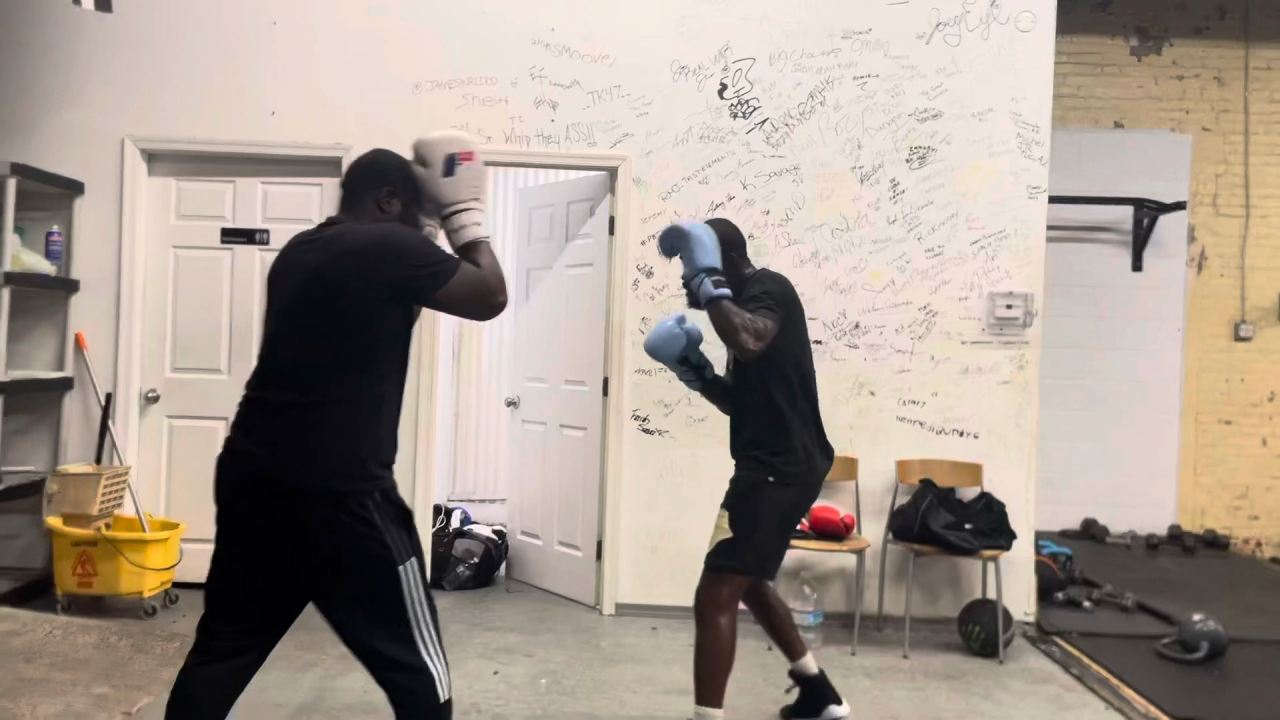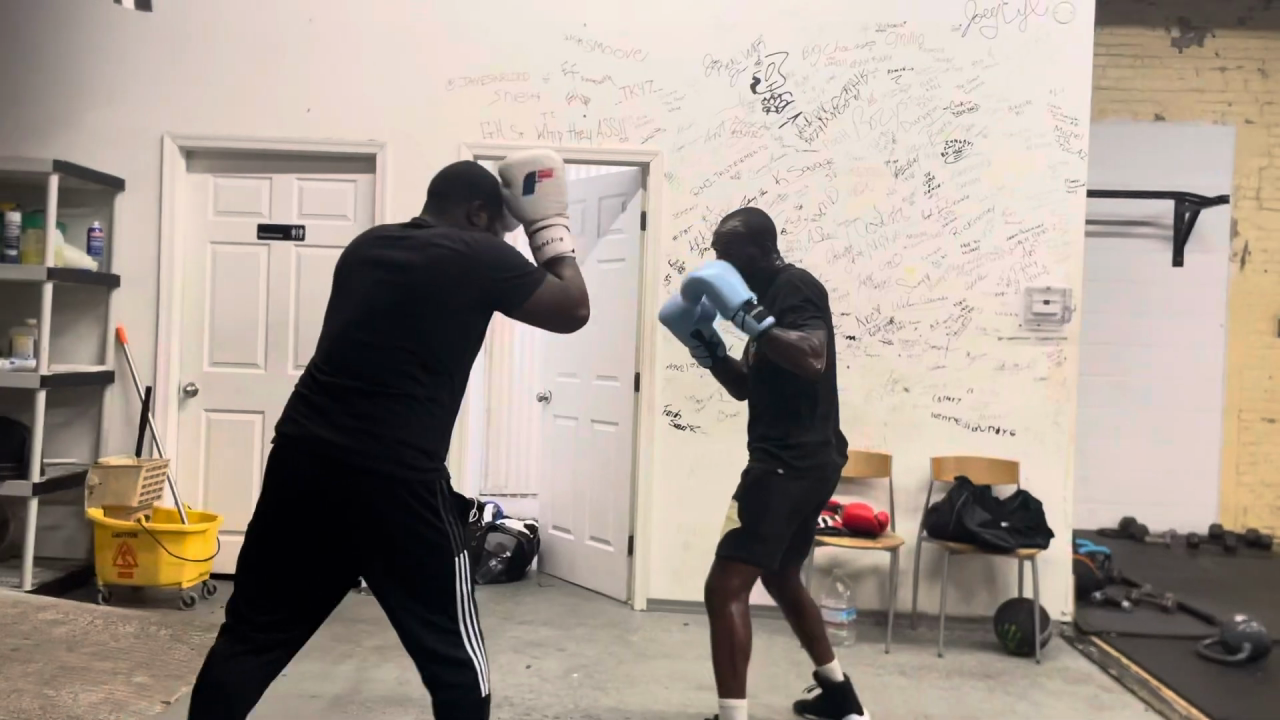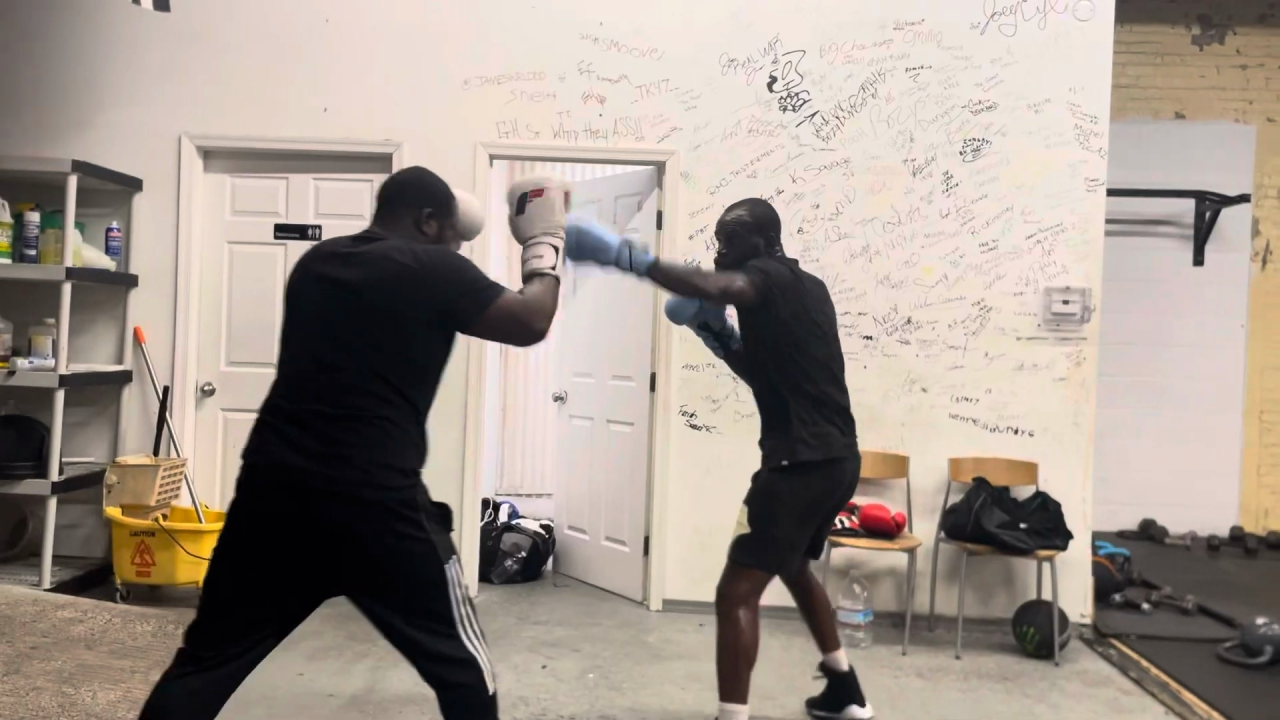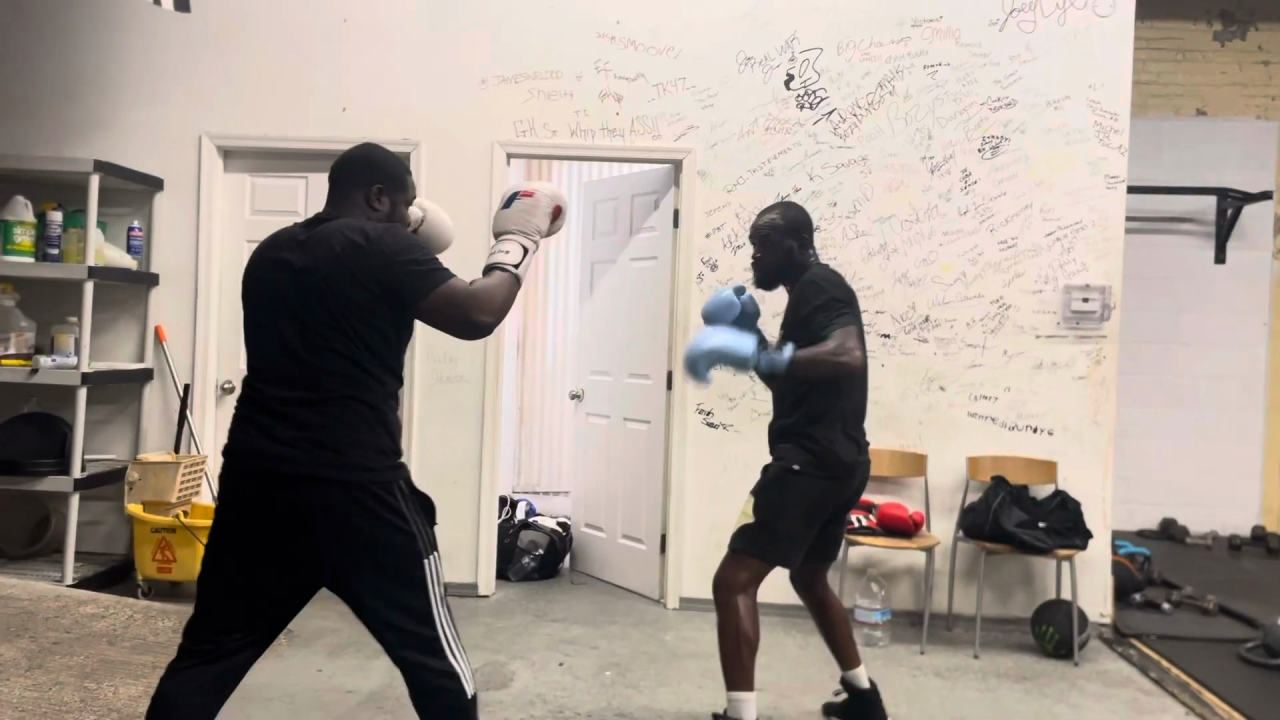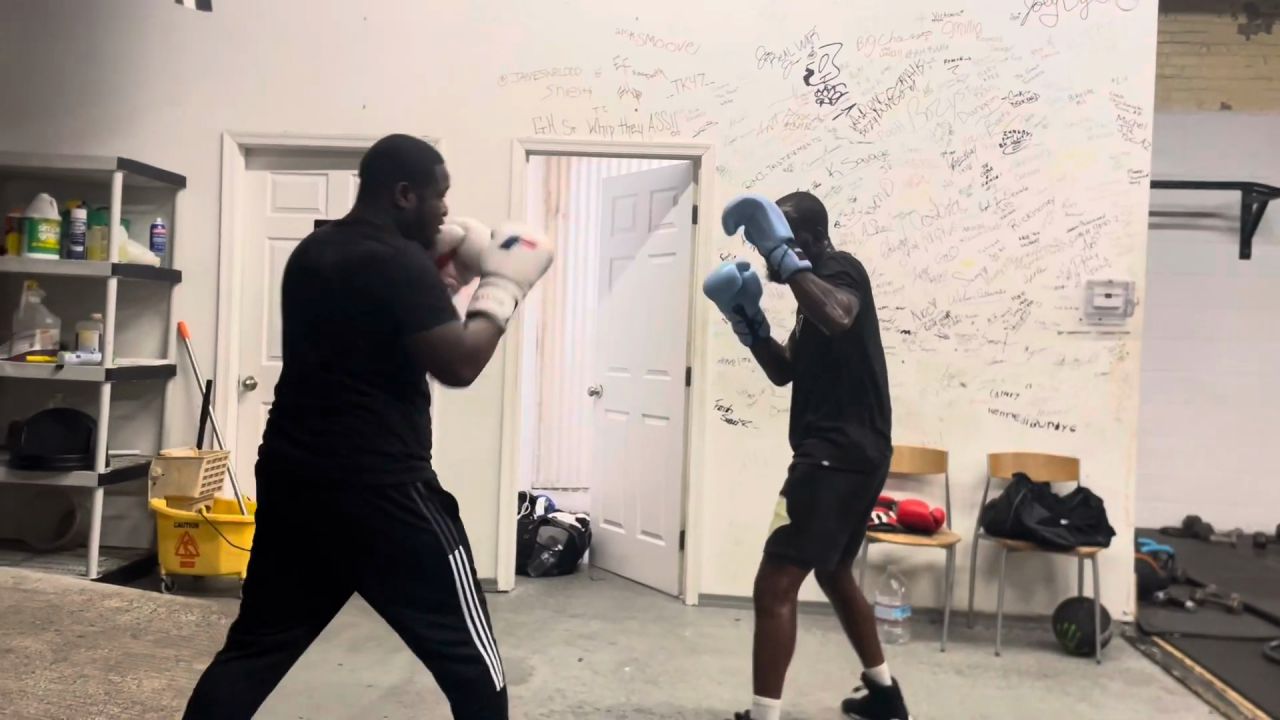
dt=0.3s
person 1, frame 1
left shoulder: (299, 251)
right shoulder: (390, 248)
right elbow: (490, 297)
right wrist: (463, 209)
left hip: (251, 475)
right hip: (339, 491)
left knee: (223, 648)
right knee: (414, 664)
person 1, frame 2
left shoulder: (368, 246)
right shoulder: (478, 258)
right elbow: (572, 311)
right wrist: (549, 226)
left hip: (303, 459)
right hip: (394, 479)
left knee: (252, 636)
right knee: (455, 658)
person 1, frame 3
left shoulder: (316, 263)
right shoulder: (432, 271)
right elbow: (530, 322)
right wrist: (543, 243)
left hip: (273, 487)
right hip: (373, 500)
left knee: (208, 657)
right knee: (459, 665)
person 1, frame 4
left shoulder: (271, 254)
right shoulder: (383, 247)
right elbow: (476, 315)
right wrist: (516, 241)
left hip: (255, 479)
right hip: (354, 487)
left knee: (209, 651)
right knee: (432, 660)
person 1, frame 5
left shoulder: (311, 253)
right shoulder: (396, 261)
right elbow: (457, 365)
left wrist: (442, 279)
right wrist: (505, 284)
left hip: (290, 480)
right hip: (379, 490)
left knee: (255, 646)
right knee: (466, 656)
person 2, frame 1
left shoulder: (768, 288)
right shoulder: (744, 301)
left elbow: (749, 342)
left wrist: (708, 282)
right wrist: (694, 370)
left hip: (775, 469)
right hip: (778, 465)
left knee: (715, 598)
right knee: (748, 582)
person 2, frame 2
left shoulder: (795, 287)
right shoulder: (774, 295)
left elbow: (814, 361)
right elbow: (746, 385)
left wrist: (747, 313)
right wrist: (704, 343)
left hip: (789, 462)
right hip: (805, 460)
left knee: (726, 587)
right knee: (781, 576)
person 2, frame 3
left shoulder: (770, 277)
right shoulder: (804, 286)
left elbow: (710, 286)
left wrist: (623, 254)
right wrist: (719, 336)
left hip: (801, 462)
right hip: (833, 459)
left knee: (737, 593)
right knee: (793, 568)
person 2, frame 4
left shoulder: (822, 288)
right shoulder: (810, 294)
left elbow: (848, 358)
right elbow: (796, 384)
left wrist: (760, 355)
right wrist: (747, 339)
left hip: (809, 462)
right hip: (839, 462)
left knee: (734, 581)
right knee: (809, 577)
person 2, frame 5
left shoulder: (839, 269)
right shoulder: (817, 280)
left elbow: (838, 318)
right elbow: (785, 372)
left wrist: (782, 255)
right wrist: (747, 320)
left hip: (835, 457)
right hip: (855, 455)
left knee: (774, 587)
right knee: (834, 573)
